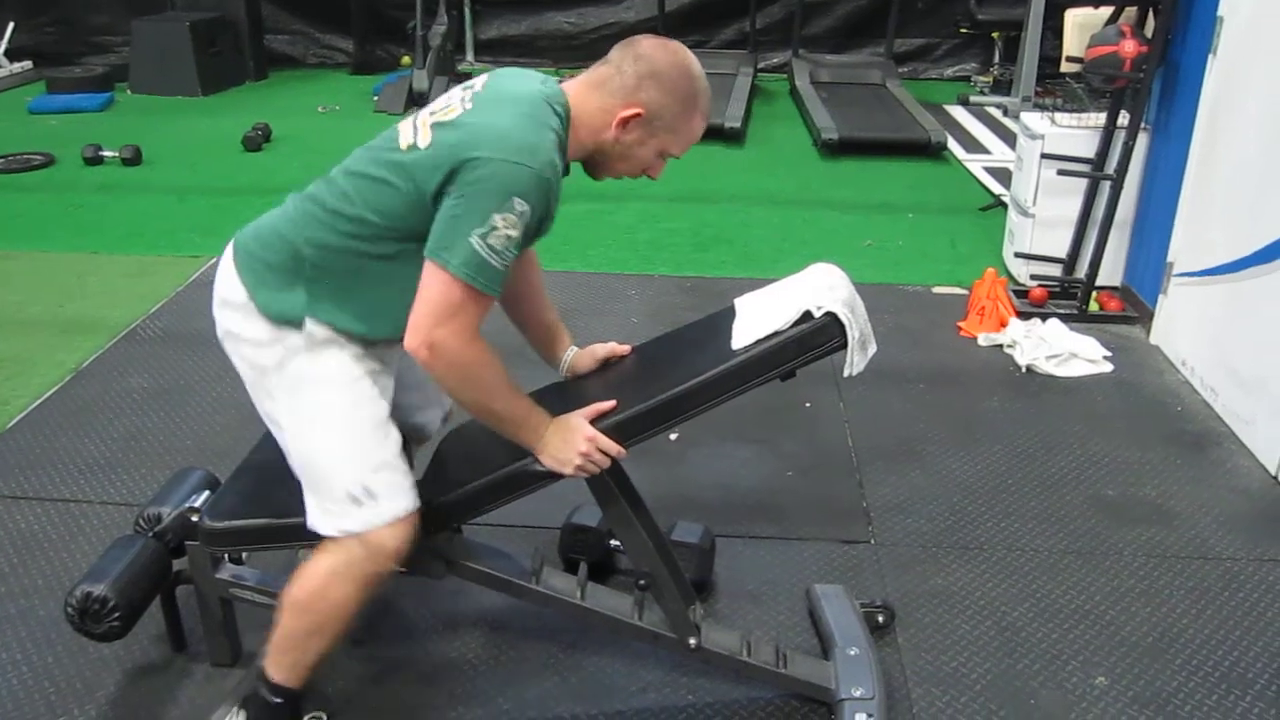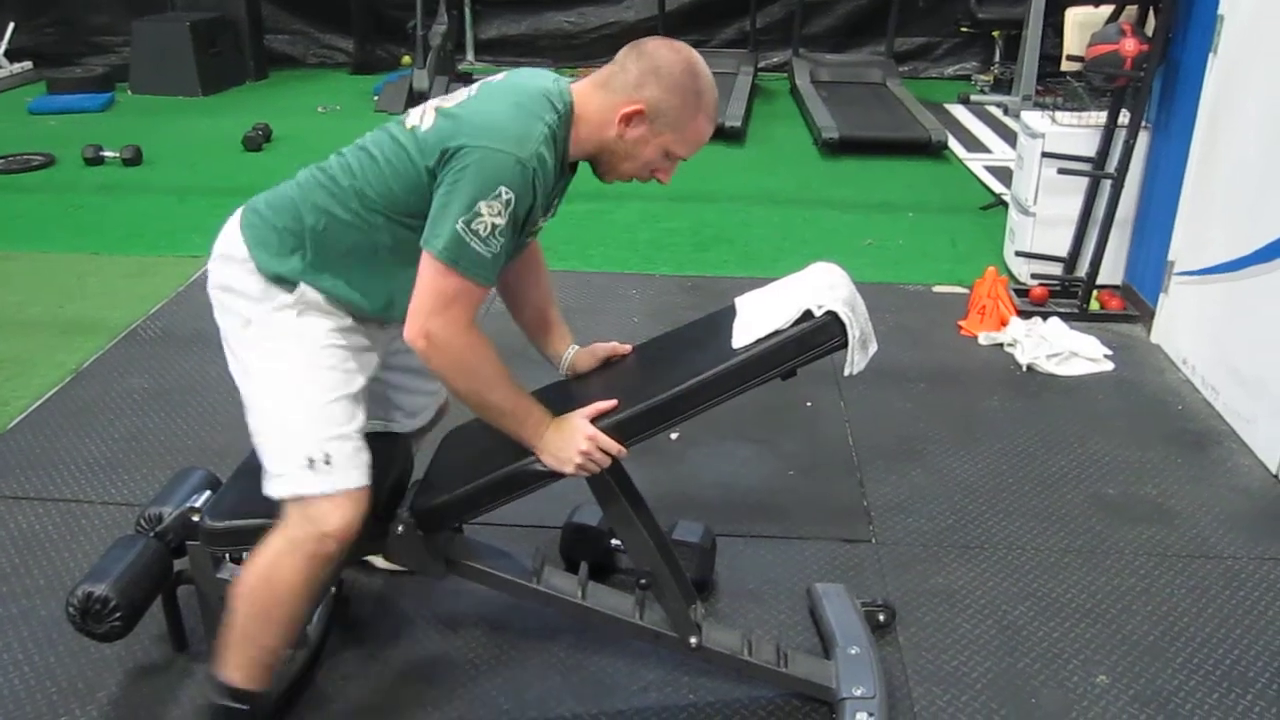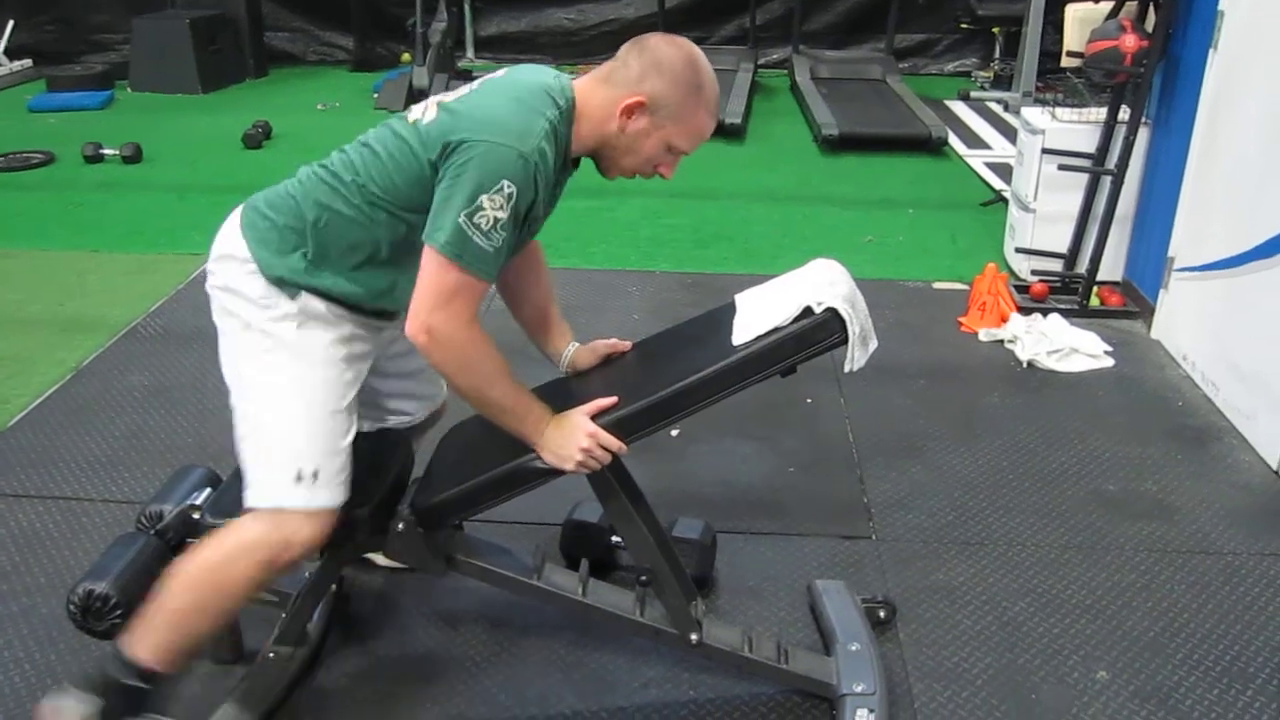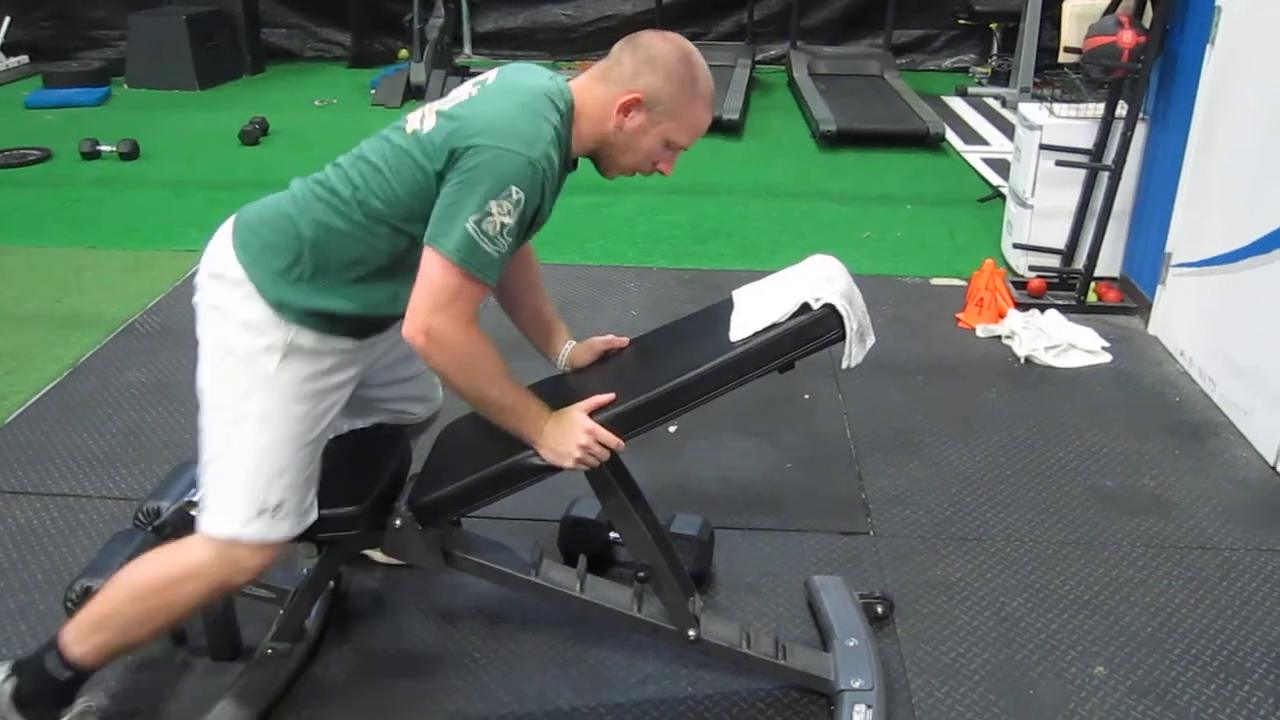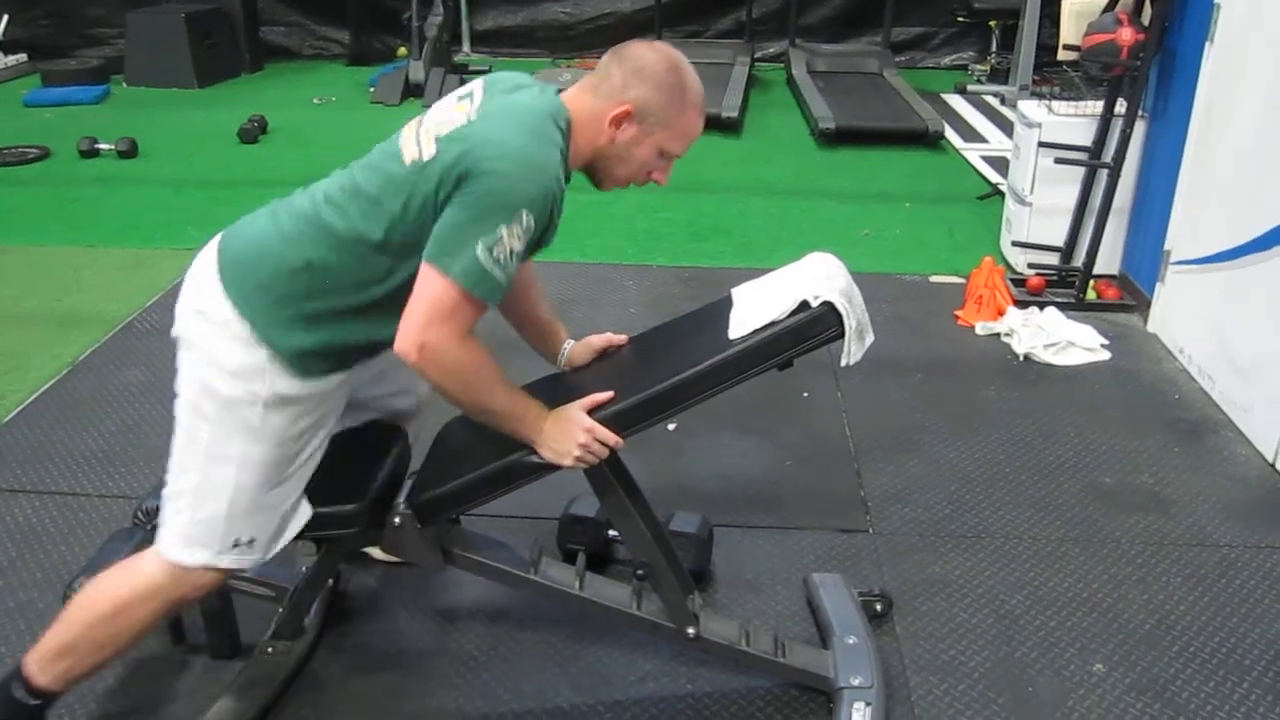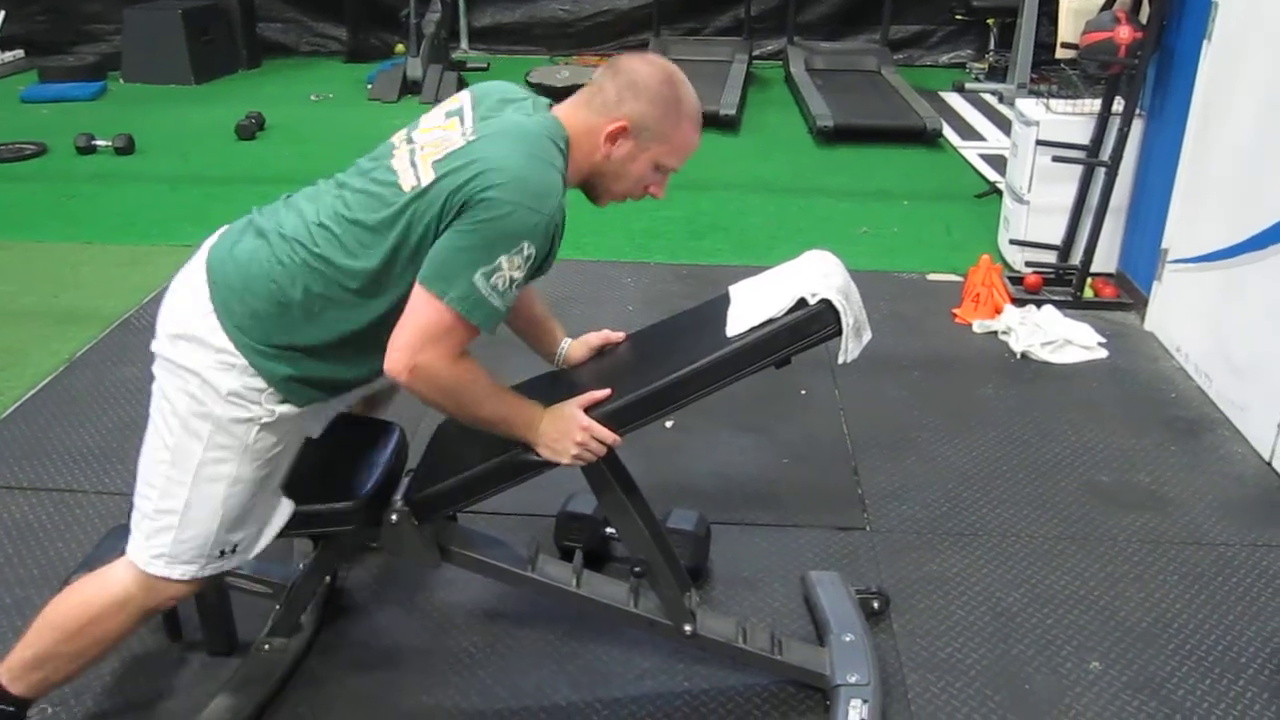
dt=0.1s
person 1, frame 1
left shoulder: (533, 98)
right shoulder: (514, 158)
left elbow: (510, 253)
right elbow: (435, 337)
left wrist: (565, 355)
right wrist: (542, 435)
right hip: (285, 311)
left knee: (420, 420)
right knee: (377, 535)
person 1, frame 2
left shoulder: (544, 96)
right shoulder: (507, 149)
left elbow: (515, 247)
right elbow: (435, 329)
left wrist: (566, 354)
right wrist: (542, 433)
left hip: (353, 280)
right hip: (278, 284)
left knee: (414, 412)
right knee: (330, 513)
person 1, frame 3
left shoulder: (549, 96)
right shoulder: (512, 143)
left elbow: (513, 248)
right elbow: (437, 323)
left wrist: (567, 352)
right wrist: (545, 430)
left hip: (356, 279)
right hip: (282, 285)
left knee: (412, 413)
right knee: (294, 524)
person 1, frame 4
left shoulder: (541, 94)
right shoulder: (515, 144)
left elbow: (505, 247)
right elbow: (434, 325)
left wrist: (564, 350)
right wrist: (542, 427)
right hip: (270, 306)
left knee: (415, 408)
right knee: (243, 546)
person 1, frame 5
left shoulder: (519, 95)
right shoulder: (527, 172)
right elbow: (425, 344)
left wrist: (562, 348)
right wrist: (541, 428)
left hip: (266, 262)
right hip: (256, 333)
left knee: (404, 405)
right knee: (194, 564)
person 1, frame 6
left shoulder: (508, 106)
right shoulder: (525, 193)
right elbow: (418, 361)
left wrist: (560, 346)
right wrist: (540, 428)
left hip: (248, 265)
right hip: (241, 350)
left knee: (375, 389)
right knee: (168, 572)
